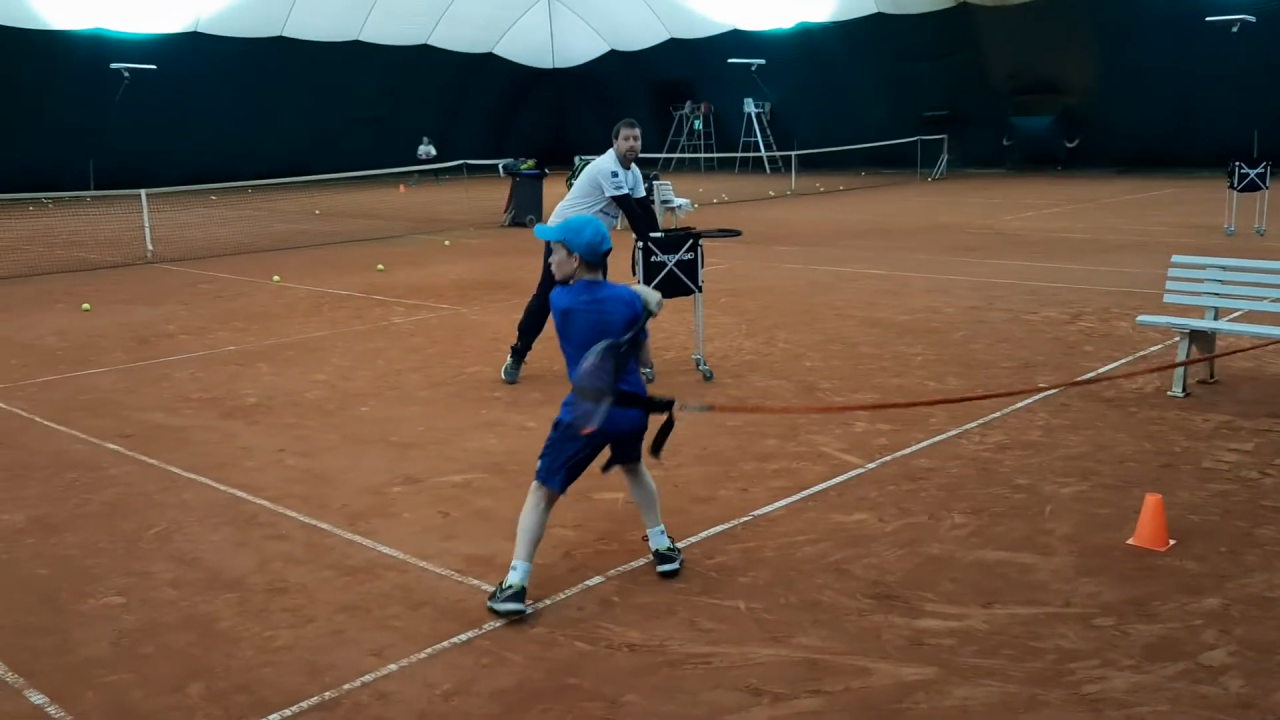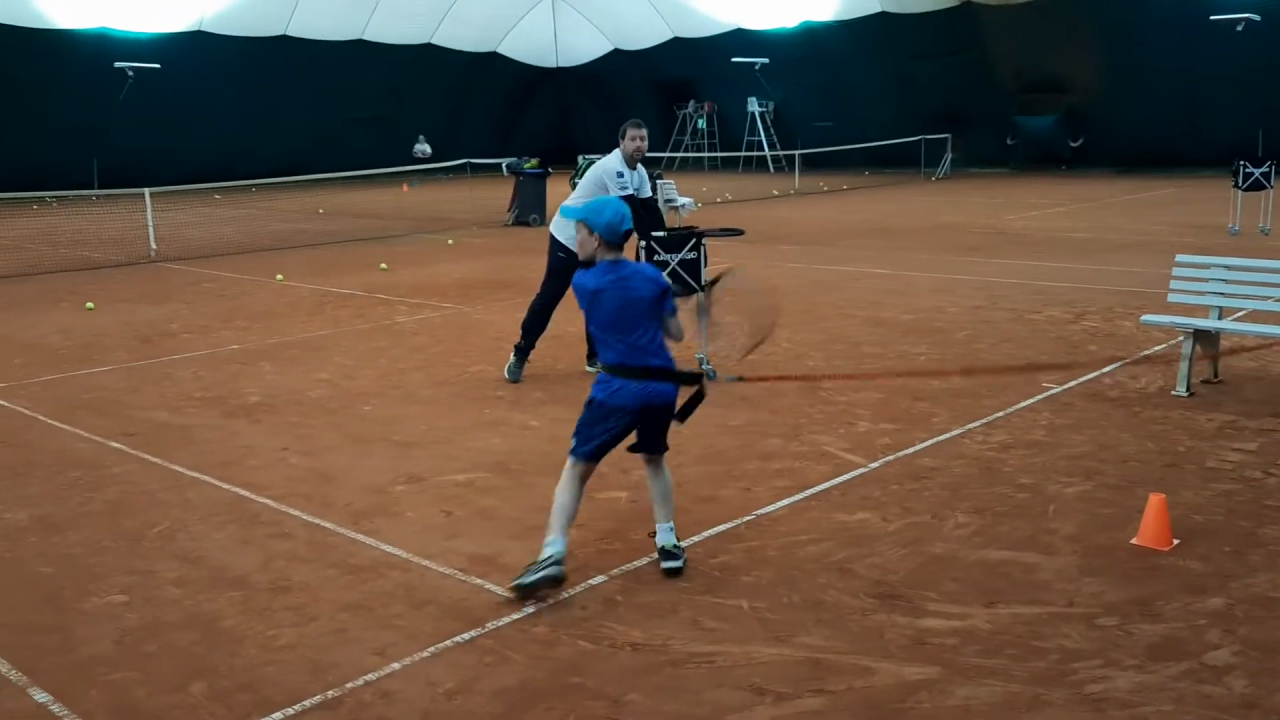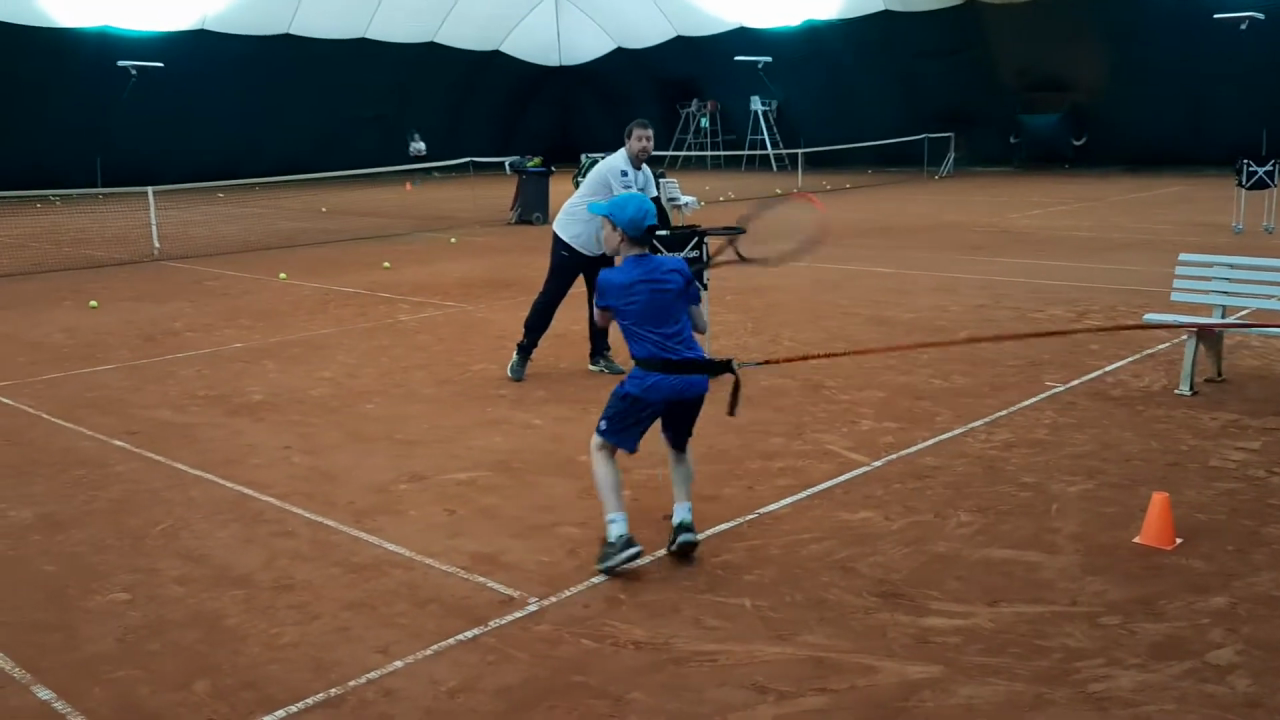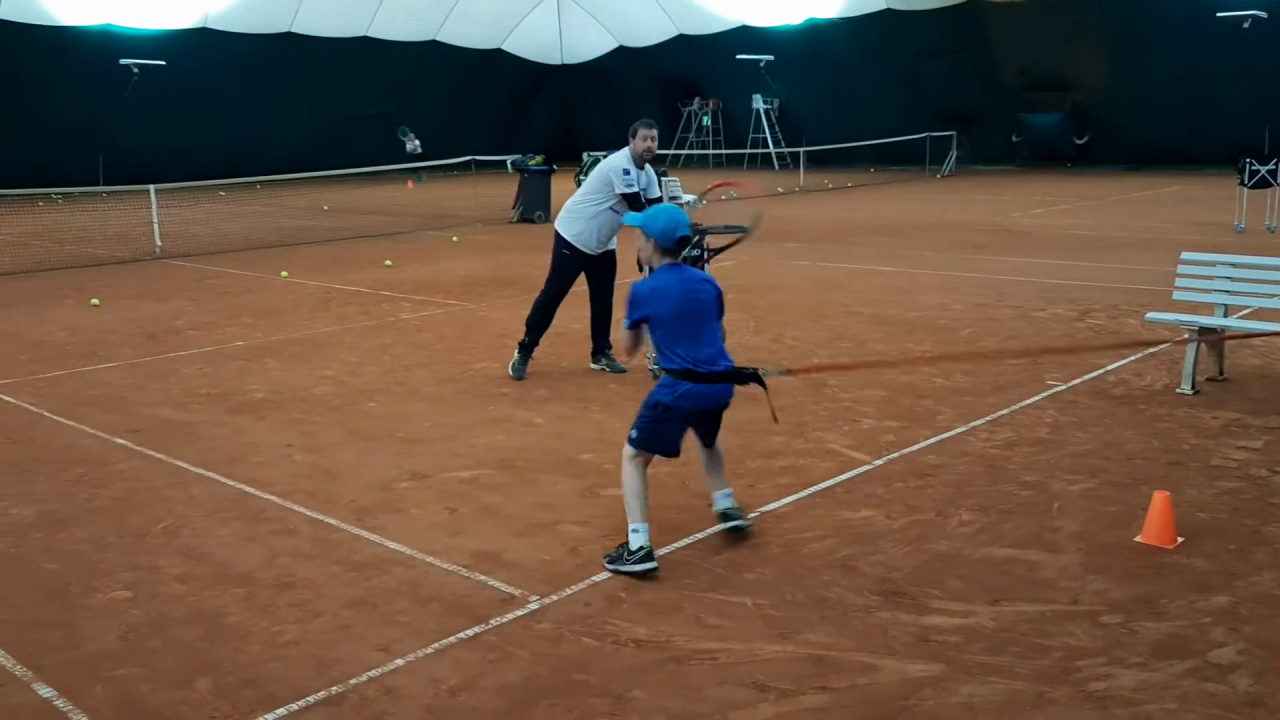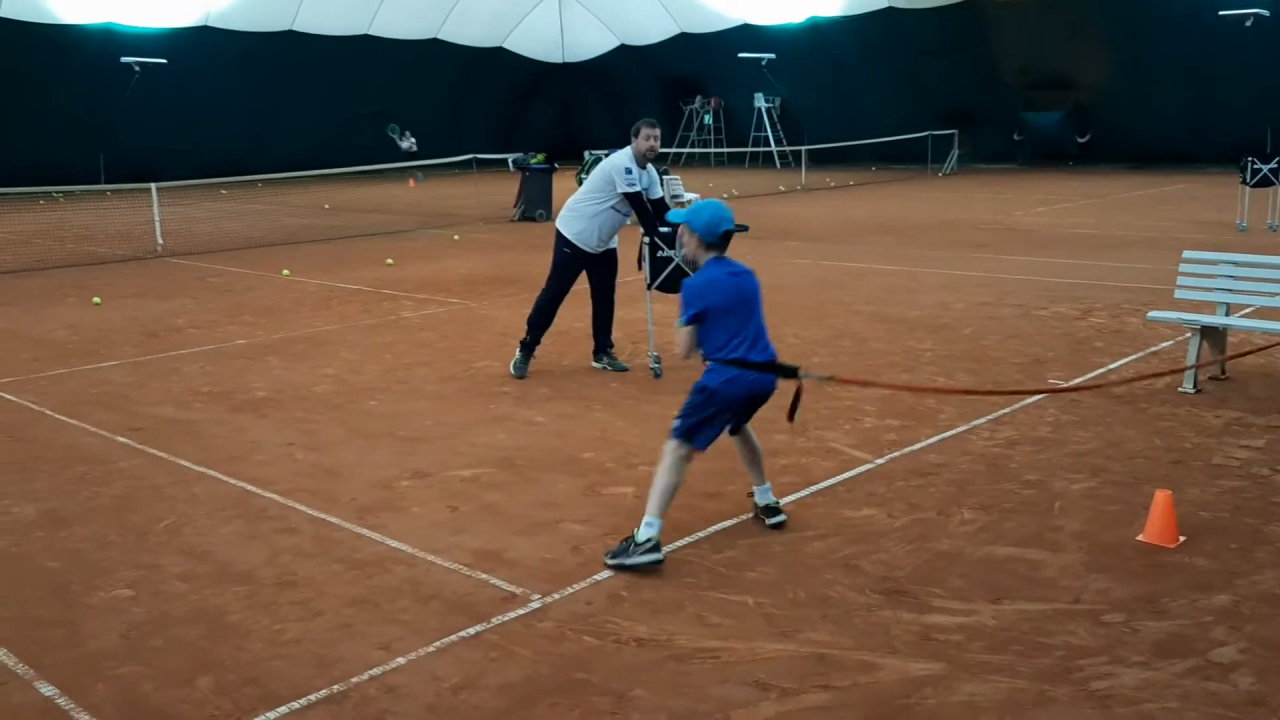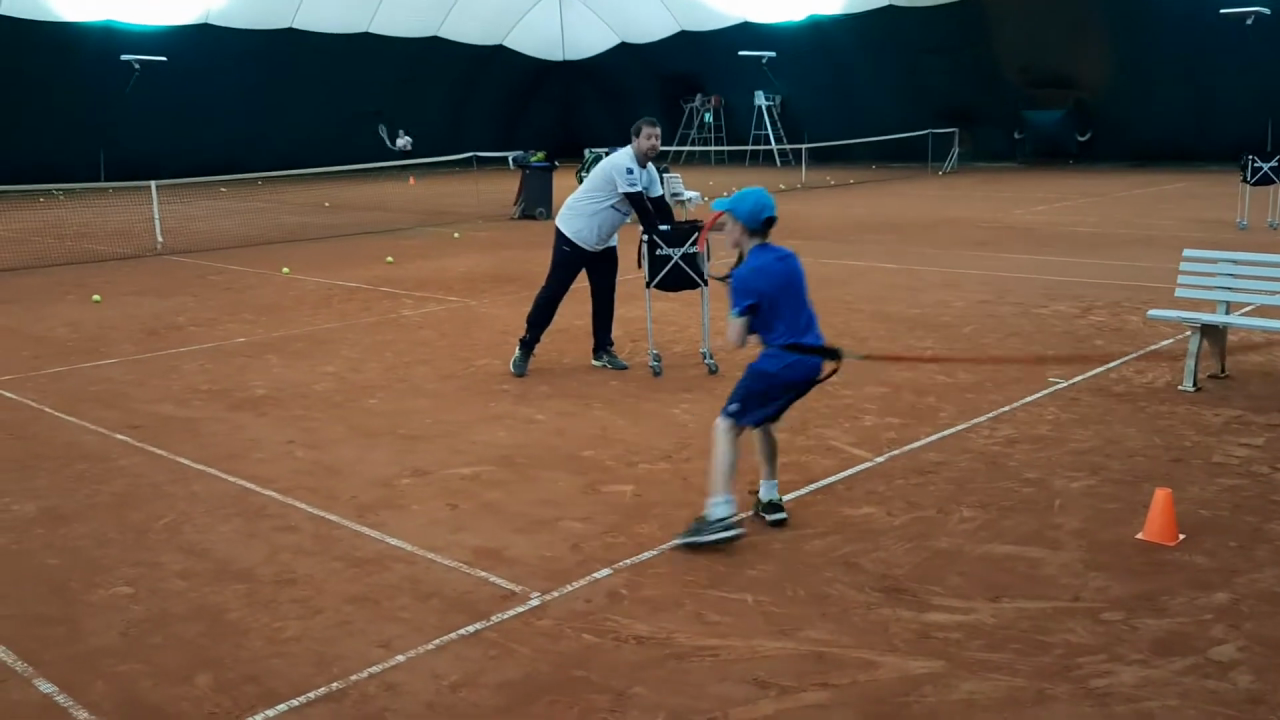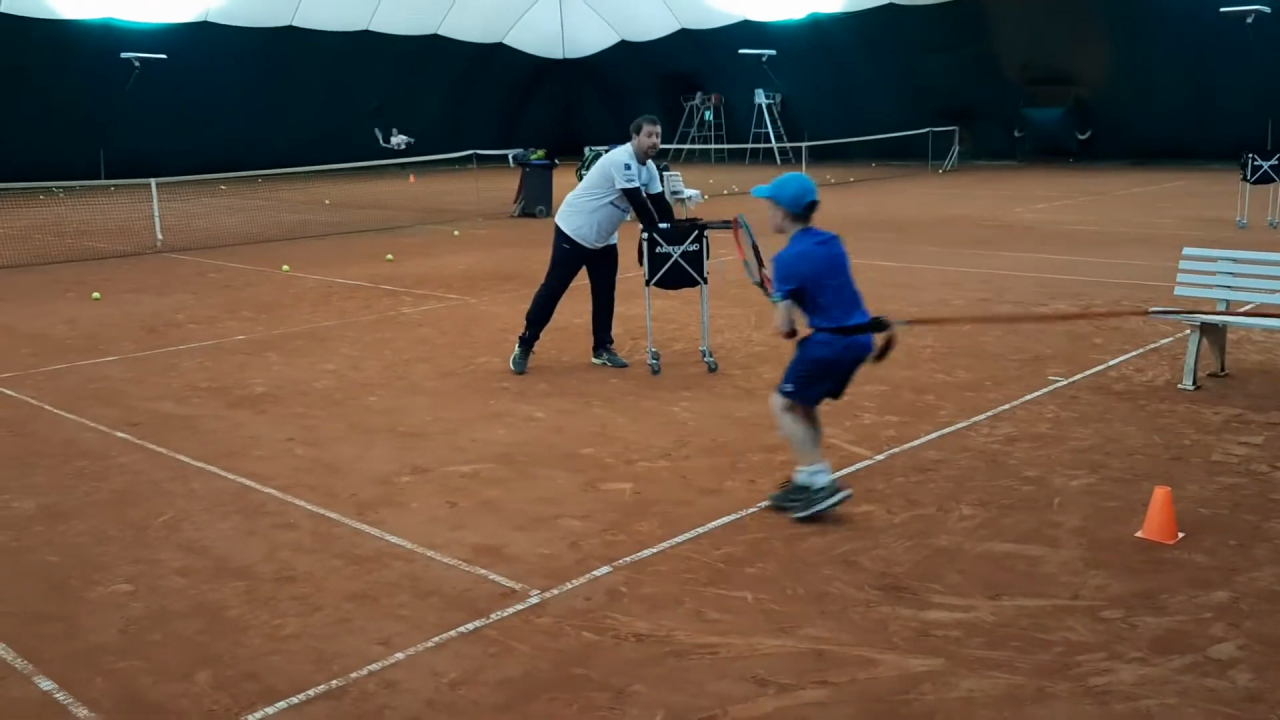
dt=0.1s
person 1, frame 1
left shoulder: (560, 300)
right shoulder: (631, 300)
right elbow: (638, 354)
right hip: (632, 409)
left knee: (541, 493)
right knee: (632, 467)
left ankle: (515, 584)
right ankle: (662, 547)
person 1, frame 2
left shoulder: (585, 283)
right shoulder: (652, 277)
right elbow: (676, 334)
left hip: (617, 389)
right hip: (662, 387)
left knee: (575, 471)
right knee: (653, 458)
left ankle: (550, 559)
right ankle: (668, 544)
person 1, frame 3
left shoulder: (609, 280)
right shoulder: (678, 269)
left elbow: (601, 321)
right elbow: (701, 326)
left hip: (650, 380)
right hip: (693, 378)
left knee: (602, 448)
right knee: (677, 446)
left ankle: (619, 536)
right ankle: (684, 523)
person 1, frame 4
left shoulder: (643, 291)
right shoulder: (707, 283)
left elbow: (629, 348)
left hip: (681, 388)
right hip: (720, 384)
left knee: (634, 458)
right knee: (706, 436)
left ankle: (638, 547)
right ankle: (727, 506)
person 1, frame 5
left shoulder: (695, 286)
right shoulder: (746, 276)
left elbow: (685, 350)
left wrist: (694, 329)
left hip: (726, 377)
right hip: (763, 376)
left knee: (675, 450)
right knee: (737, 426)
left ankle: (646, 539)
right ankle: (767, 503)
person 1, frame 6
left shoulder: (745, 275)
right shoulder: (789, 259)
left elbow: (737, 338)
left wrist: (746, 332)
left hip: (782, 362)
right hip: (810, 360)
left knee: (725, 428)
right knee: (758, 420)
left ankle: (718, 515)
right ankle: (769, 498)
person 1, frame 7
left shoulder: (788, 258)
right shoulder: (832, 242)
left elbow: (783, 326)
left wrist: (788, 329)
right wrist: (779, 287)
left hip: (830, 343)
right hip: (858, 338)
left knee: (783, 405)
right knee: (803, 403)
left ankle: (821, 483)
right ankle: (808, 480)
person 2, frame 1
left shoulder: (633, 172)
right shoulder: (607, 168)
left elbow: (645, 209)
right elbow: (630, 212)
right knee: (546, 299)
right ankle: (516, 356)
person 2, frame 2
left shoulder: (639, 172)
right shoulder: (613, 168)
left elbow: (651, 209)
right elbow: (635, 212)
right hip: (568, 239)
right knee: (548, 298)
left ankle: (595, 357)
right ankle: (520, 355)
person 2, frame 3
left shoulder: (644, 172)
right shoulder: (617, 167)
left elbow: (656, 209)
left hip: (601, 245)
right hip: (572, 238)
right knee: (551, 296)
left ankle: (599, 356)
right ankle: (523, 353)
person 2, frame 4
left shoulder: (647, 172)
right shoulder: (620, 165)
right elbow: (638, 210)
left hip: (603, 244)
right hip: (573, 237)
left knee: (603, 299)
right knee: (552, 295)
left ankle: (600, 354)
right ankle: (524, 352)
person 2, frame 5
left shoulder: (649, 172)
right shoulder: (622, 164)
left elbow: (659, 209)
right elbow: (641, 210)
left hip: (604, 243)
right hip: (575, 235)
left knee: (605, 298)
right knee: (554, 294)
left ankle: (602, 353)
right ankle: (525, 350)
person 2, frame 6
left shoulder: (649, 170)
right shoulder: (622, 164)
left elbow: (661, 207)
right elbow: (642, 209)
left hip: (604, 241)
right hip: (574, 233)
left knee: (605, 295)
right knee: (553, 292)
left ankle: (602, 350)
right ankle: (525, 348)
person 2, frame 7
left shoulder: (649, 168)
right shoulder: (621, 160)
left elbow: (660, 204)
right elbow: (639, 206)
left hip: (604, 238)
right hip: (574, 231)
left knee: (605, 293)
right knee: (553, 289)
left ankle: (602, 348)
right ankle: (524, 346)
